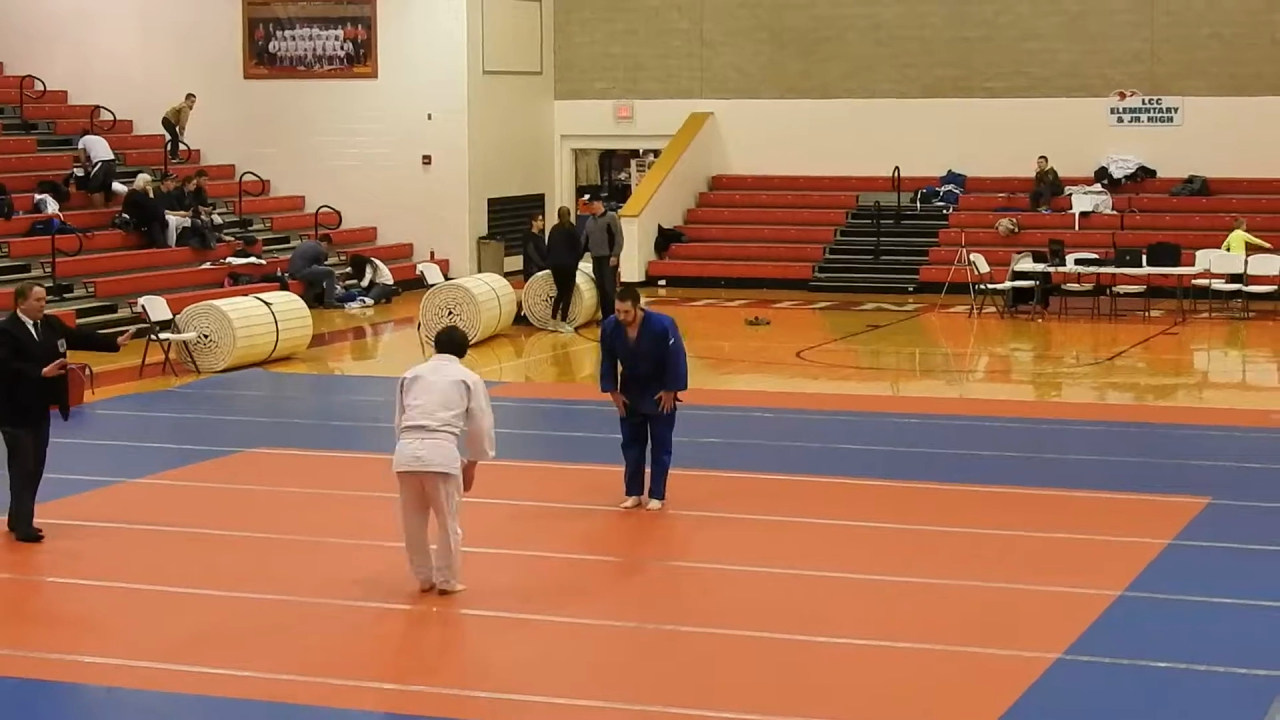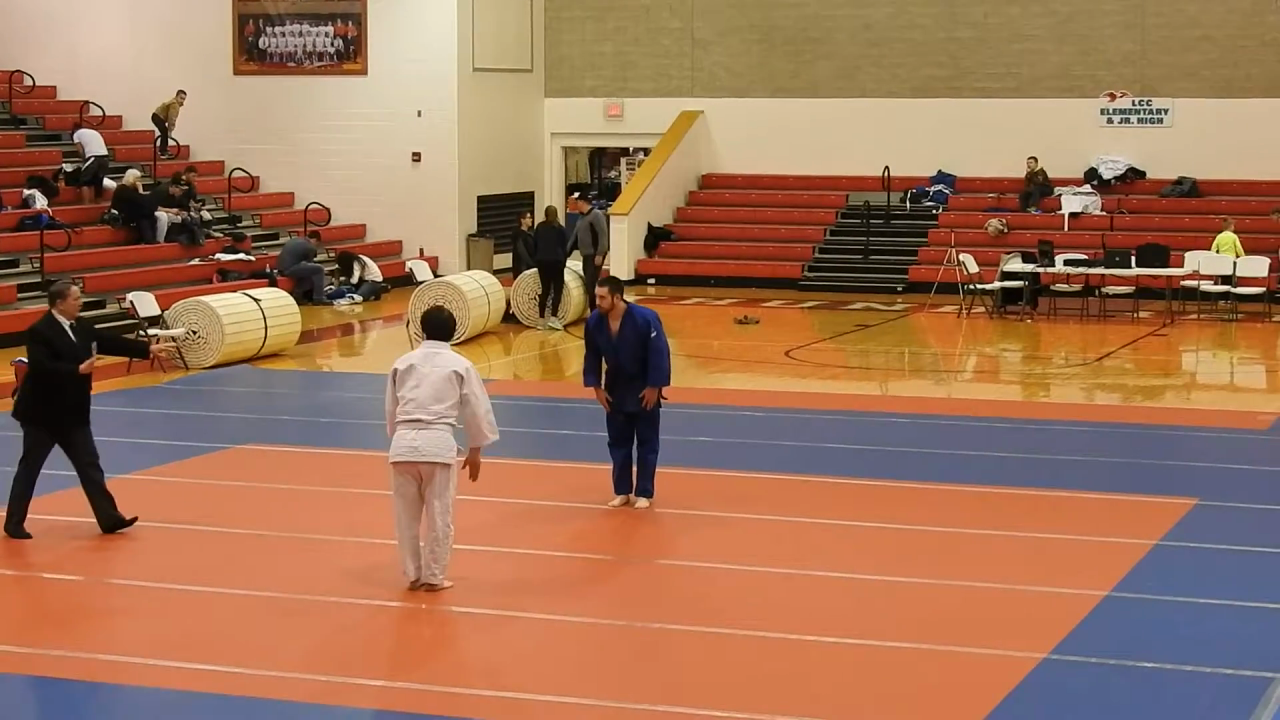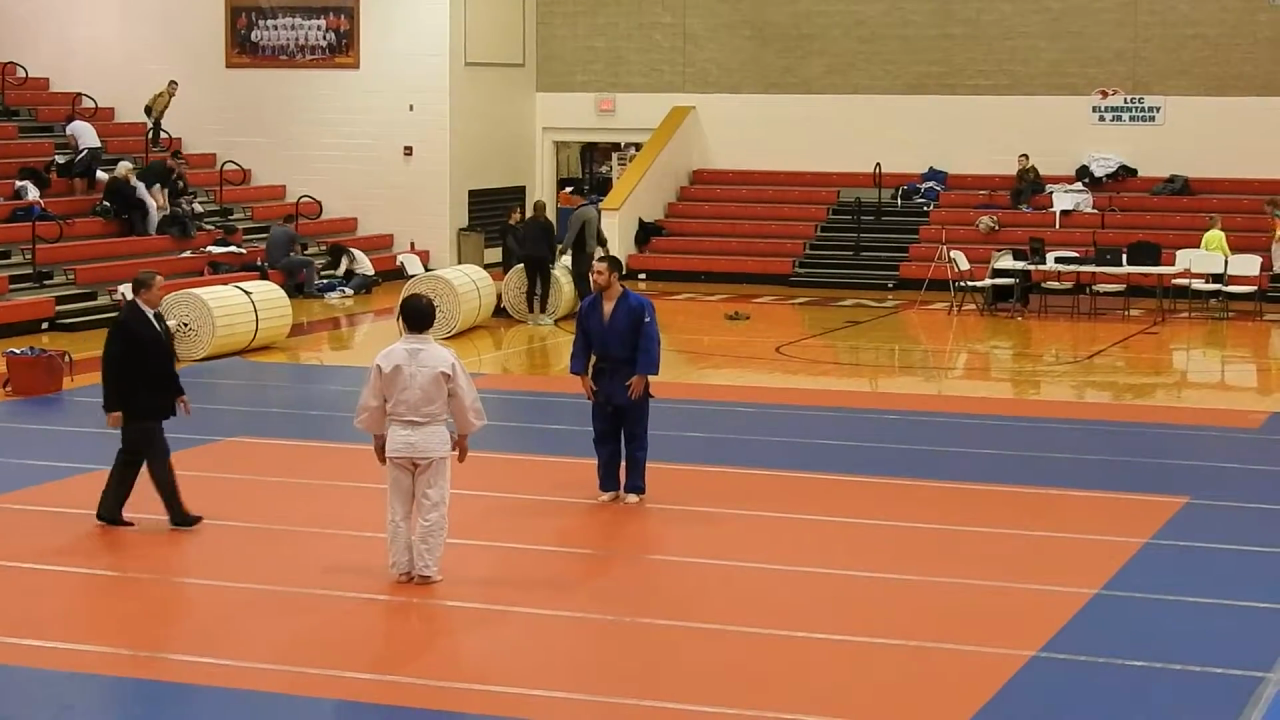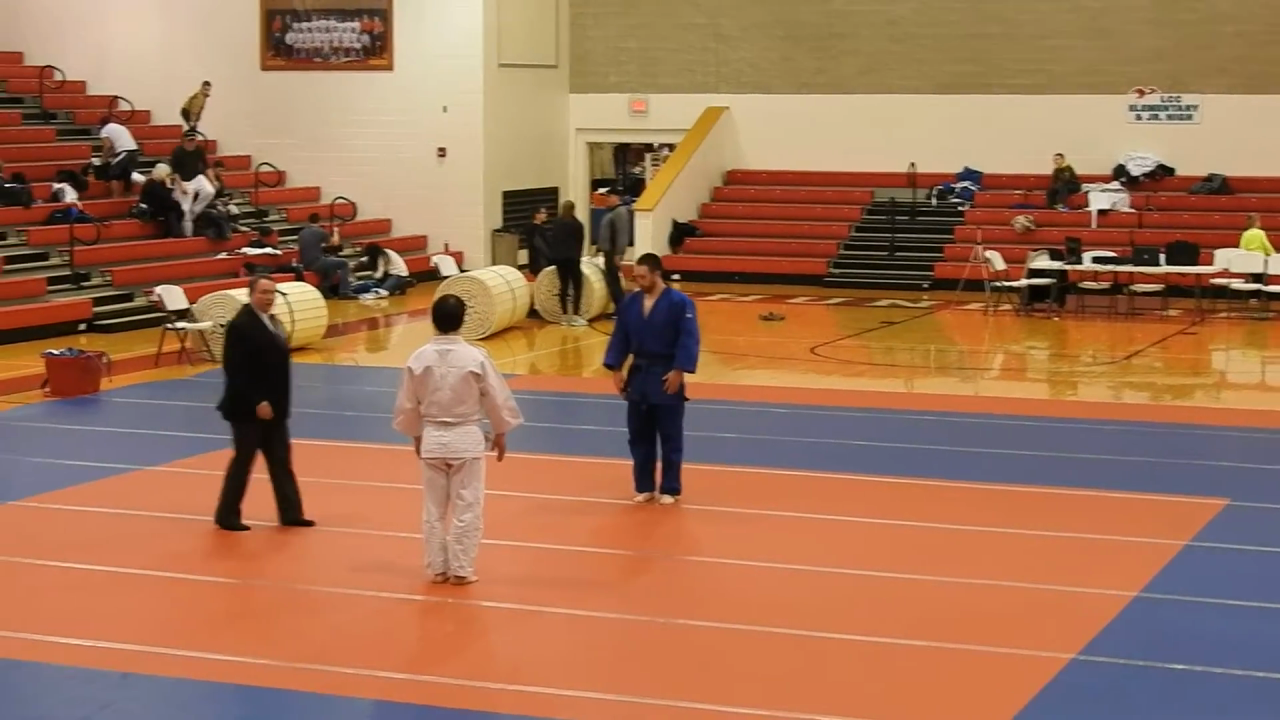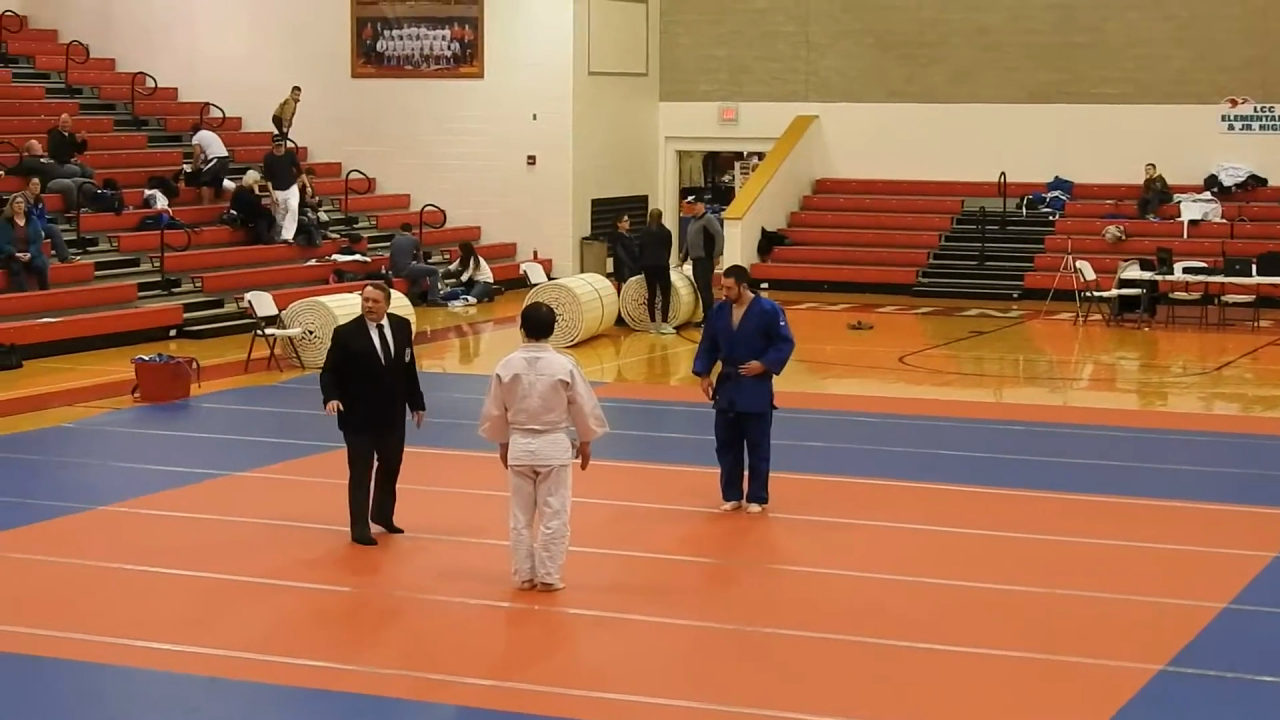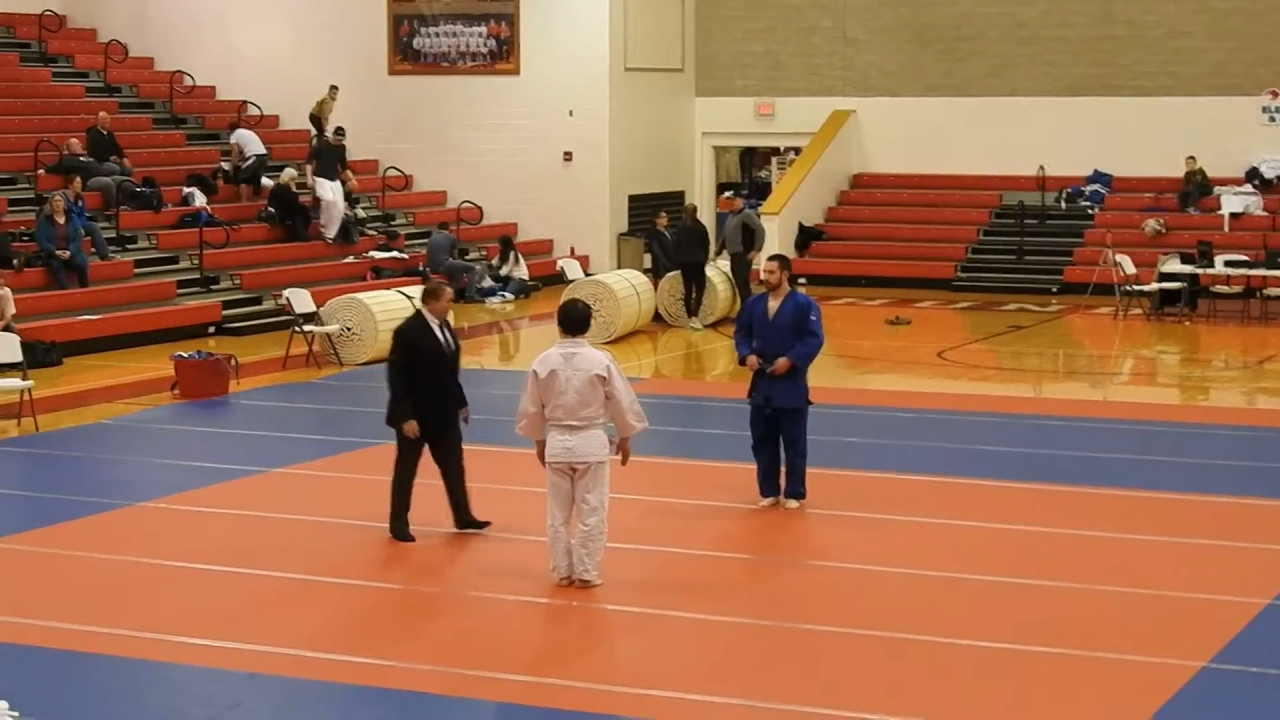
dt=0.7s
person 1, frame 1
left shoulder: (411, 374)
right shoulder: (470, 379)
right elbow: (480, 425)
right wrist: (472, 464)
left hip: (406, 450)
right hip: (442, 453)
left knee: (413, 522)
right knee: (448, 522)
left ankle: (424, 577)
right ankle: (446, 581)
person 1, frame 2
left shoulder: (402, 363)
right shoulder: (461, 365)
left elbow: (391, 409)
right elbow: (477, 411)
right wrist: (475, 451)
left hip: (403, 442)
right hip: (438, 444)
left knee: (406, 515)
right knee: (439, 515)
left ankle: (414, 574)
right ankle: (434, 577)
person 1, frame 3
left shoulder: (386, 357)
right shoulder: (445, 357)
left elbow: (373, 402)
right elbow: (464, 400)
left wrist: (378, 436)
right wrist: (463, 435)
left hip: (397, 438)
right hip: (433, 439)
left knee: (398, 509)
right knee: (432, 509)
left ankle: (402, 568)
right ankle: (426, 569)
person 1, frame 4
left shoulder: (418, 359)
right shoulder: (475, 357)
left elbow: (408, 404)
right elbow: (496, 398)
left wrist: (417, 436)
right wrist: (500, 432)
left hip: (432, 439)
right hip: (466, 439)
left knee: (434, 509)
right knee: (467, 508)
left ankle: (437, 568)
right ankle: (461, 569)
person 1, frame 5
left shoulder: (506, 366)
right shoulder: (564, 365)
left elbow: (495, 411)
right elbow: (583, 407)
left wrist: (503, 443)
right wrist: (585, 441)
left hip: (519, 446)
right hip: (554, 446)
left knee: (520, 516)
right knee: (553, 516)
left ankle: (524, 575)
right ankle: (548, 576)
person 1, frame 6
left shoulder: (543, 362)
right shoulder: (600, 360)
left elbow: (531, 407)
right elbow: (621, 401)
left wrist: (539, 441)
right wrist: (624, 437)
left hip: (556, 442)
right hip: (591, 443)
left knee: (557, 513)
right knee: (591, 512)
left ankle: (562, 572)
right ankle: (585, 573)
person 2, frame 1
left shoulder: (51, 324)
left elbow: (79, 338)
left wrist: (115, 342)
right wrist: (41, 373)
left hip: (39, 409)
left knee: (35, 466)
right knee: (22, 467)
right ankle: (22, 525)
person 2, frame 2
left shoulder: (81, 327)
right shoulder: (40, 332)
left elbow: (110, 342)
right elbow: (42, 367)
left wrist: (148, 348)
right wrist: (77, 370)
left hip: (72, 412)
right hip: (43, 413)
left knee: (88, 463)
right knee: (30, 467)
left ankle: (109, 517)
right ankle: (14, 523)
person 2, frame 3
left shoulder: (155, 317)
right shoulder: (125, 322)
left elbow: (165, 360)
right elbow: (111, 366)
left wrist: (177, 391)
right wrist: (114, 406)
left hip: (151, 401)
right hip: (135, 403)
left knee: (132, 454)
right knee: (158, 455)
left ankle: (109, 510)
right ankle: (178, 514)
person 2, frame 4
left shoulder: (269, 319)
right shoulder: (241, 325)
right elbow: (235, 369)
right wrist: (256, 401)
left hip: (271, 404)
right hip: (248, 407)
left knee: (281, 457)
right knee: (244, 458)
left ankle: (291, 513)
right ankle: (227, 515)
person 2, frame 5
left shoulder: (402, 326)
right shoulder: (345, 334)
left elbow: (409, 368)
right elbow: (329, 372)
left wrist: (416, 403)
right wrist: (331, 397)
left hip: (393, 413)
right hip: (358, 416)
left knee: (391, 464)
right knee: (361, 472)
left ankle: (382, 514)
right ankle: (360, 528)
person 2, frame 6
left shoulder: (444, 325)
right shoulder: (407, 332)
right elbow: (396, 377)
left wrist: (460, 402)
right wrist: (405, 415)
left hip: (445, 412)
right hip: (416, 416)
left knee: (453, 463)
right knee: (406, 468)
left ankle: (463, 516)
right ankle: (398, 524)
person 3, frame 1
left shoulder: (662, 325)
right shoulder: (610, 328)
left elbow: (676, 358)
right elbow: (608, 361)
left wrist: (670, 390)
right wrist: (613, 391)
left hip: (659, 390)
right hip: (630, 389)
left knee: (660, 442)
right knee: (631, 441)
left ankle: (656, 495)
right ankle: (634, 492)
person 3, frame 2
left shoulder: (645, 319)
right shoulder: (594, 321)
left elbow: (659, 354)
right elbow: (592, 356)
left wrist: (654, 387)
right wrist: (597, 387)
left hip: (643, 388)
right hip: (615, 387)
left knee: (646, 441)
right knee: (618, 441)
left ankle: (643, 493)
right ankle: (622, 491)
person 3, frame 3
left shoulder: (639, 305)
right shoulder: (588, 306)
left elbow: (649, 343)
right elbow: (581, 343)
left wrist: (641, 375)
right wrist: (583, 374)
left hip: (631, 379)
right hip: (601, 377)
left knee: (634, 437)
right knee: (604, 436)
left ankle: (633, 489)
right ankle: (609, 486)
person 3, frame 4
left shoulder: (679, 302)
right shoulder: (630, 302)
left elbow: (689, 340)
right elbow: (620, 338)
left wrist: (678, 370)
right wrist: (616, 368)
left hip: (666, 377)
right hip: (638, 375)
left knee: (670, 437)
right knee: (639, 436)
left ankle: (669, 489)
right ankle: (644, 487)
person 3, frame 5
left shoulder: (768, 310)
right shoulder: (719, 311)
left elbow: (785, 343)
right elbow: (707, 344)
left wrist: (765, 364)
right wrist: (704, 374)
left hip: (756, 388)
right hip: (726, 384)
left knee: (757, 447)
right knee: (726, 444)
left ankle: (756, 498)
right ankle: (732, 496)
person 3, frame 6
left shoulder: (803, 304)
right shoulder: (754, 304)
left elbow: (814, 339)
right elbow: (741, 333)
left wrist: (791, 360)
right wrist: (747, 355)
left hip: (791, 384)
right hip: (762, 382)
left knee: (794, 442)
right knee: (763, 440)
left ankle: (794, 493)
right ankle: (769, 491)
